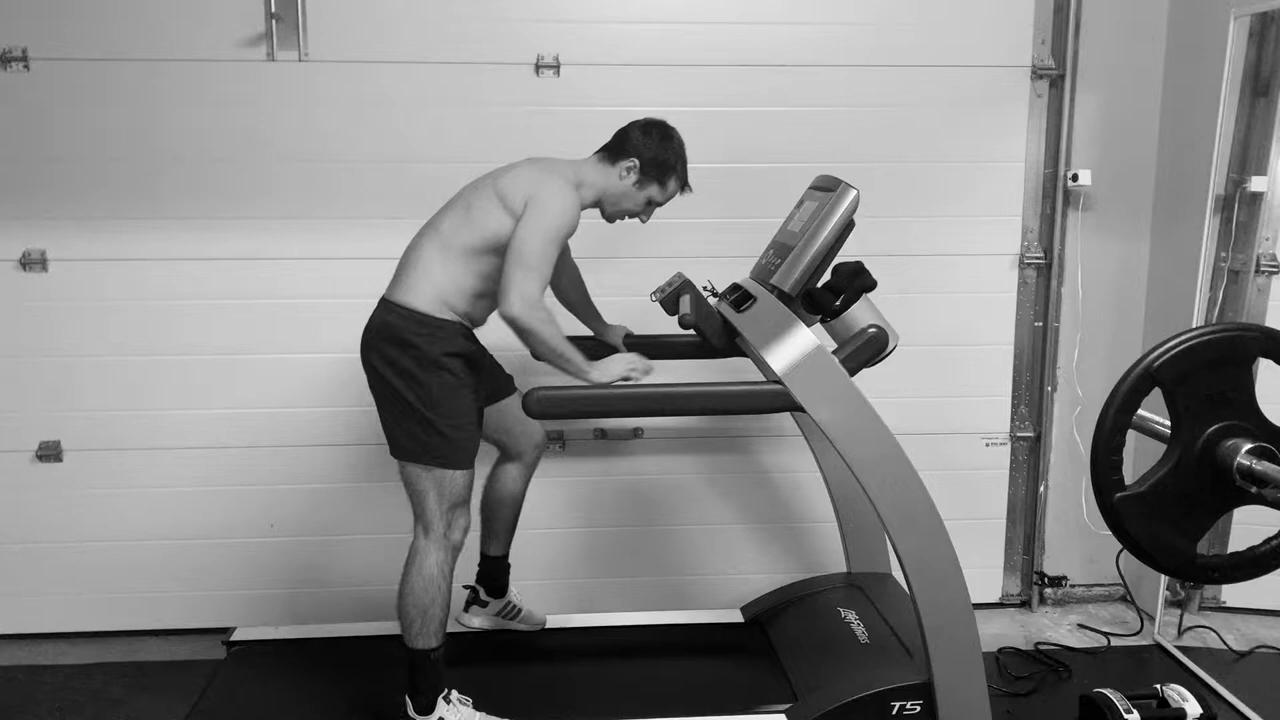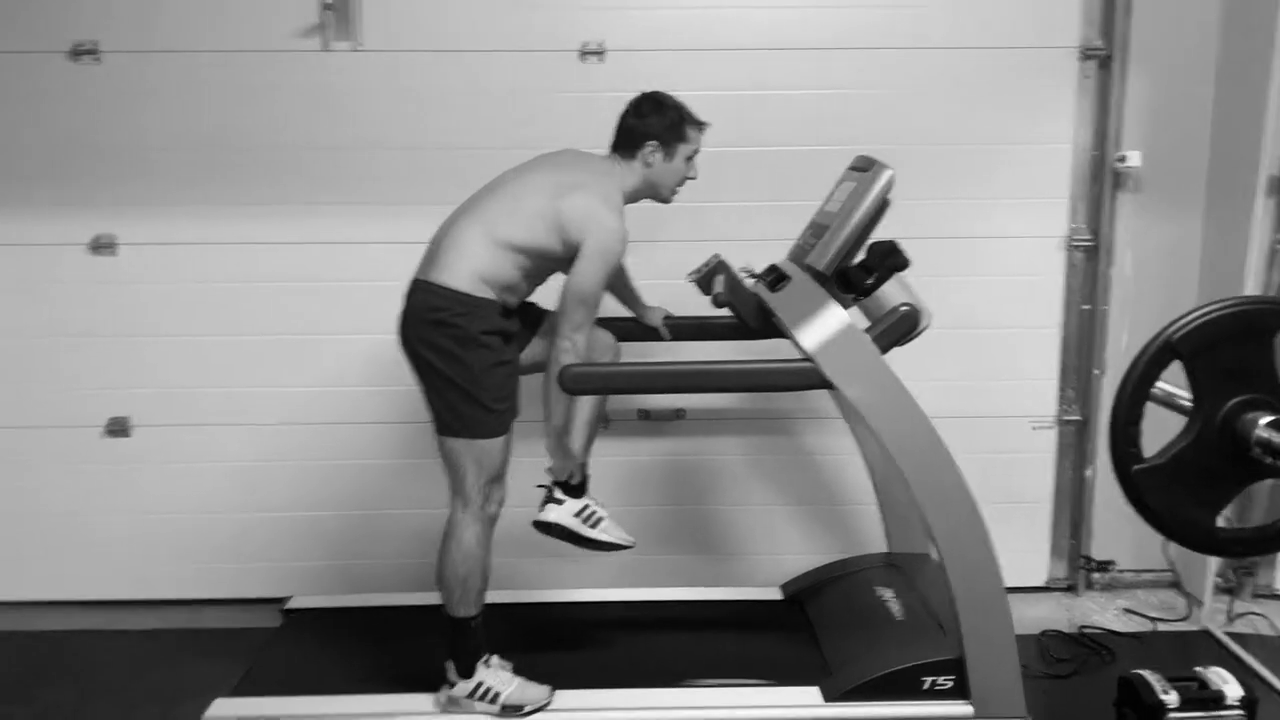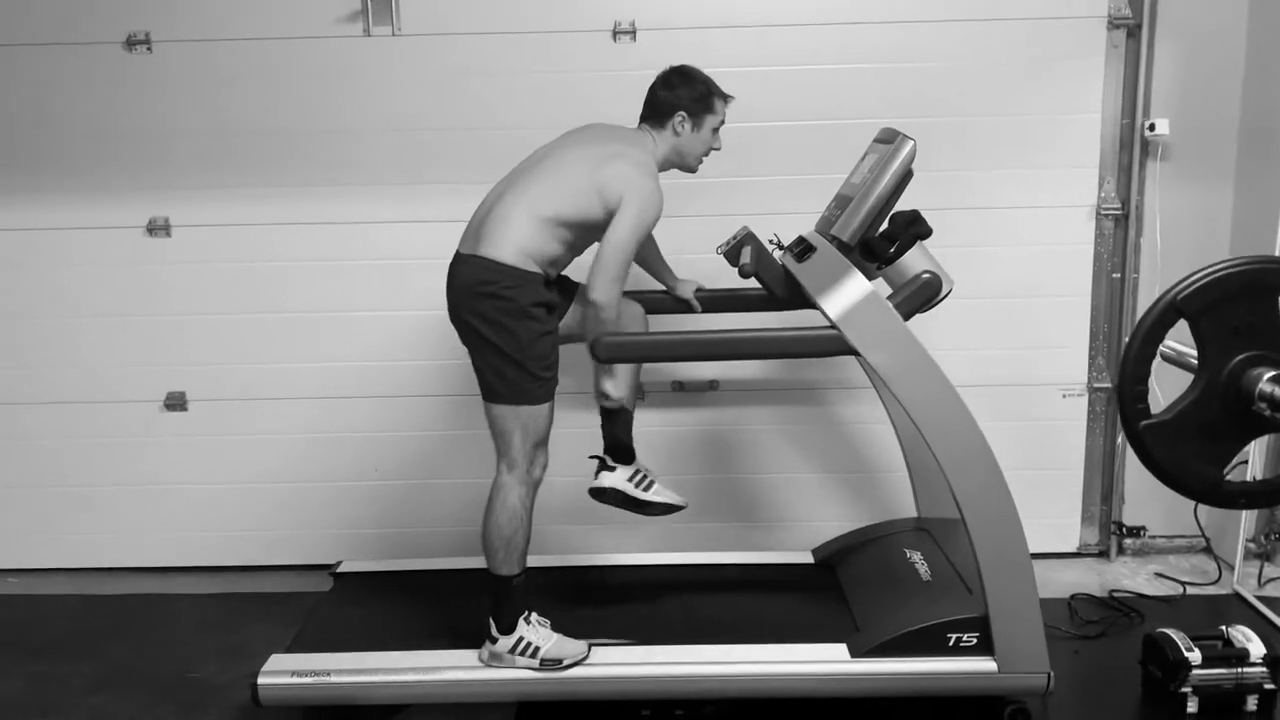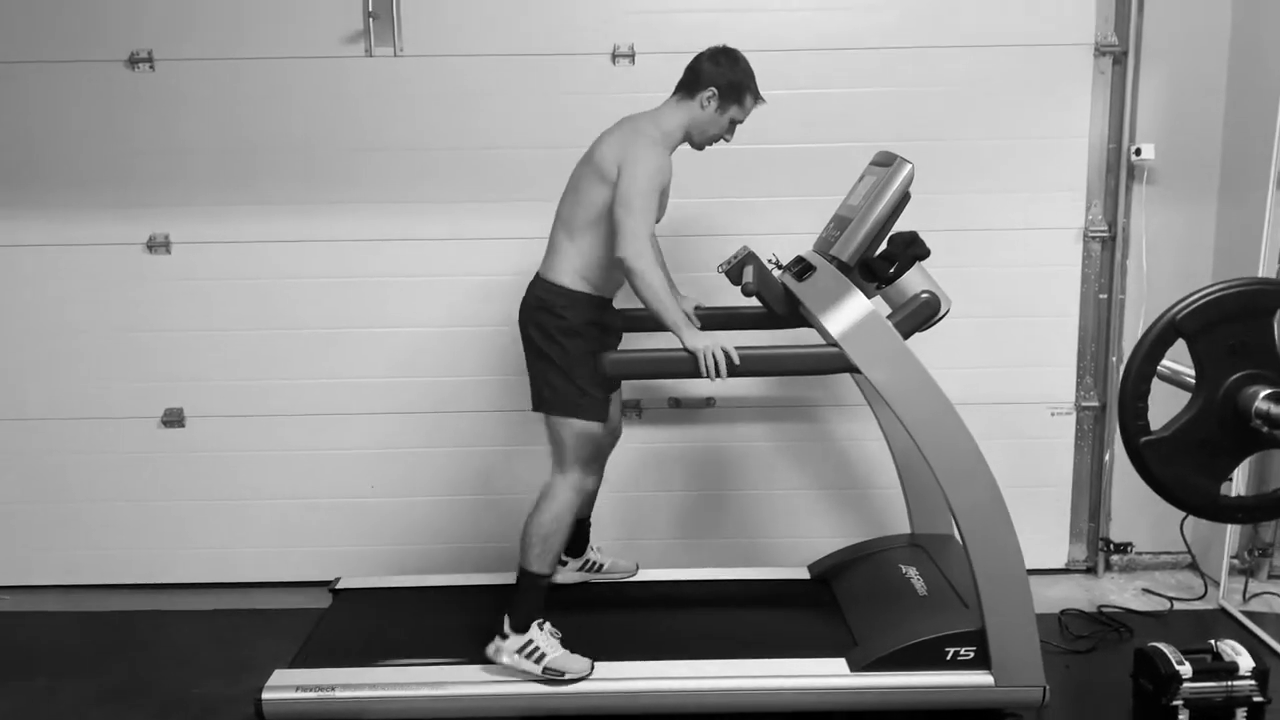
dt=0.7s
person 1, frame 1
left shoulder: (551, 184)
right shoulder: (557, 195)
left elbow: (558, 265)
right elbow: (521, 307)
left wrist: (602, 328)
right wrist: (589, 372)
left hip: (439, 335)
right hip: (415, 342)
left knee: (524, 444)
right knee: (443, 530)
left ankle: (490, 595)
person 1, frame 2
left shoulder: (583, 171)
right shoulder: (606, 217)
right elbow: (567, 340)
left wrist: (640, 309)
right wrist: (558, 441)
left hip: (463, 304)
right hip: (454, 318)
left knee: (601, 347)
right knee: (480, 501)
left ankle: (567, 498)
person 1, frame 3
left shoulder: (610, 142)
right shoulder: (644, 185)
right elbow: (602, 292)
left wrist: (673, 283)
right wrist: (610, 378)
left hip: (494, 275)
right hip: (498, 290)
left knee: (631, 318)
right knee: (524, 465)
left ankle: (618, 467)
right ankle: (507, 631)
person 1, frame 4
left shoulder: (642, 138)
right shoulder: (647, 150)
left elbow: (636, 236)
right elbow: (632, 252)
left wrist: (675, 297)
right wrist: (688, 333)
left hip: (583, 310)
right hip: (564, 314)
left knee: (602, 436)
right knee: (576, 472)
left ankle: (573, 555)
right ankle: (519, 632)
